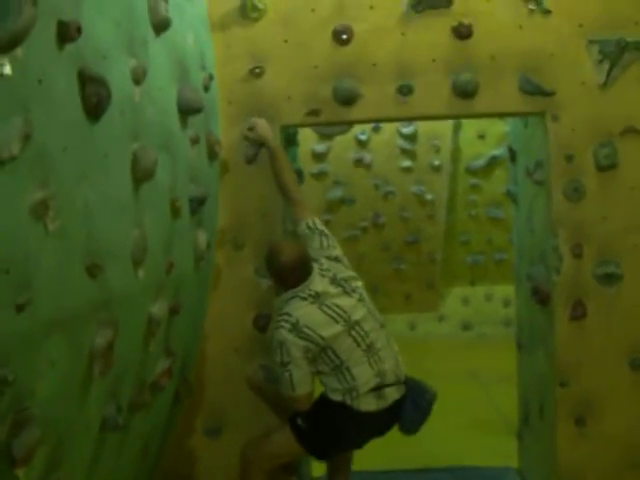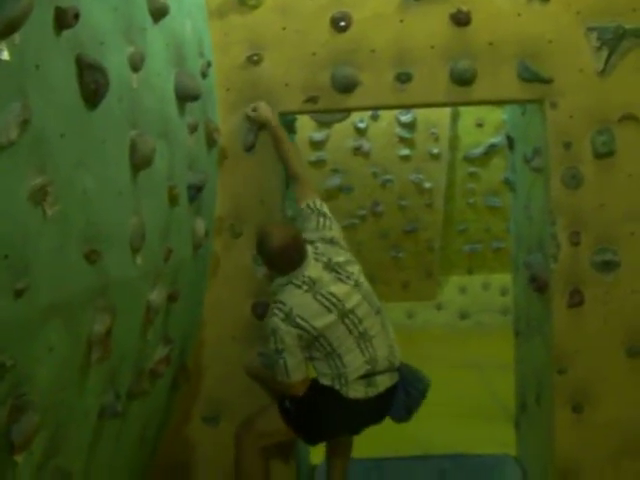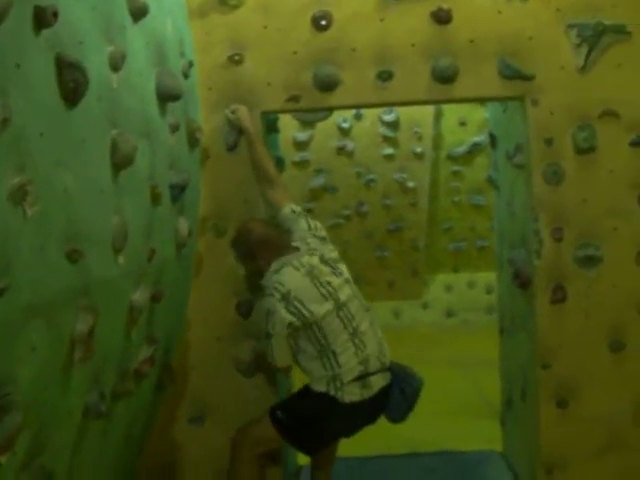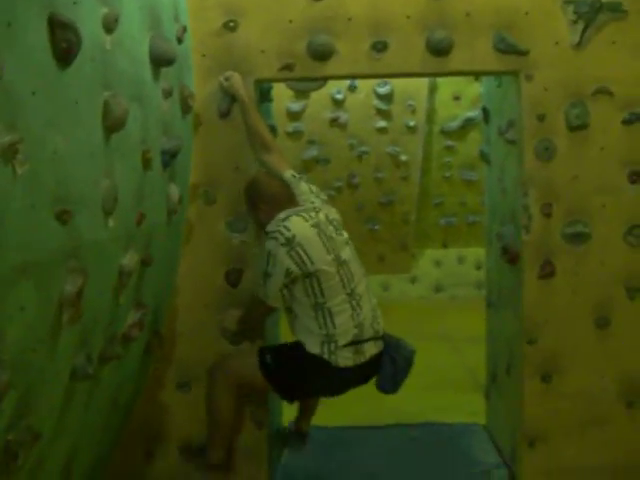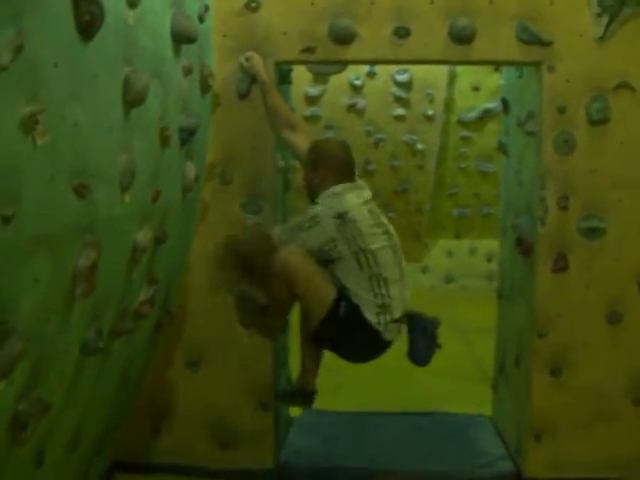
dt=0.5s
person 1, frame 1
left shoulder: (290, 327)
right shoulder: (331, 261)
left elbow: (299, 403)
right elbow: (296, 199)
left wrist: (261, 385)
right wrist: (271, 143)
left hip: (359, 412)
right hip: (393, 398)
person 1, frame 2
left shoulder: (284, 313)
right shoulder: (328, 245)
left elbow: (295, 388)
right elbow: (301, 181)
left wrist: (257, 371)
right wrist: (273, 124)
left hip: (351, 399)
right hip: (388, 386)
left knee: (249, 436)
person 1, frame 3
left shoulder: (278, 294)
right shoulder: (314, 243)
left elbow: (278, 363)
right elbow: (273, 188)
left wrist: (254, 360)
right wrist: (250, 131)
left hip: (346, 400)
right hip: (378, 385)
left knee: (246, 442)
right knee: (325, 409)
person 1, frame 4
left shoulder: (284, 239)
right shoulder: (317, 206)
left elbow: (264, 304)
right elbow: (271, 154)
left wrist: (240, 330)
right wrist: (244, 99)
left hip: (335, 364)
right hip: (370, 353)
left knee: (223, 372)
left ankle: (217, 456)
right ankle: (301, 427)
person 1, frame 5
left shoulder: (334, 212)
right shoulder: (349, 190)
left elbow: (270, 243)
right elbow: (291, 132)
left wrist: (238, 247)
right wrist: (263, 79)
left hip: (365, 331)
right hip: (374, 322)
left knee: (287, 256)
right knee: (313, 280)
left ankle: (273, 318)
right ankle: (305, 384)
